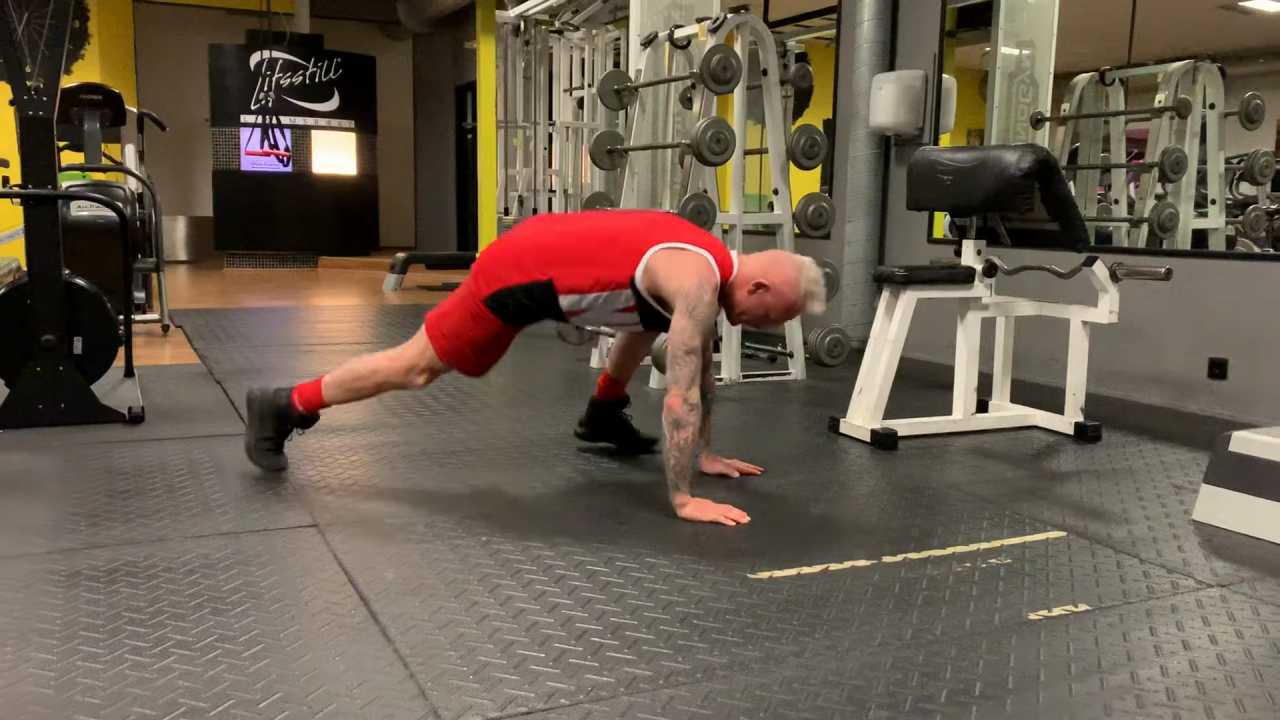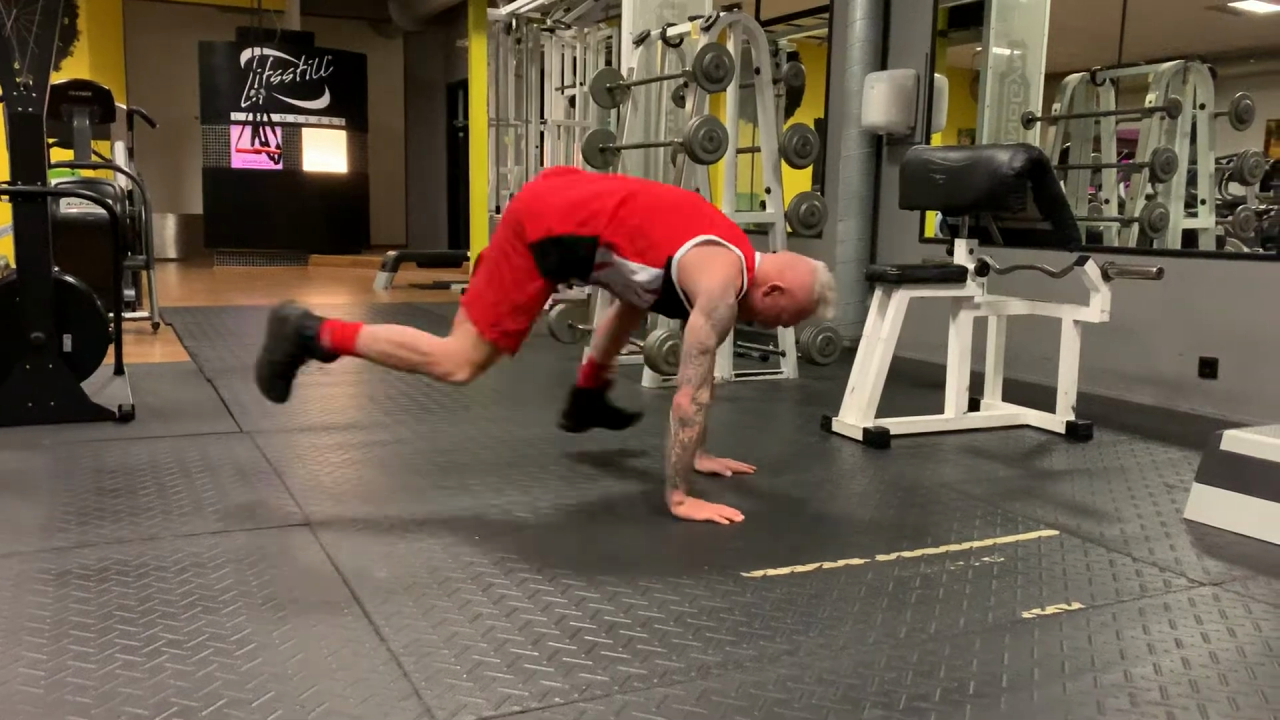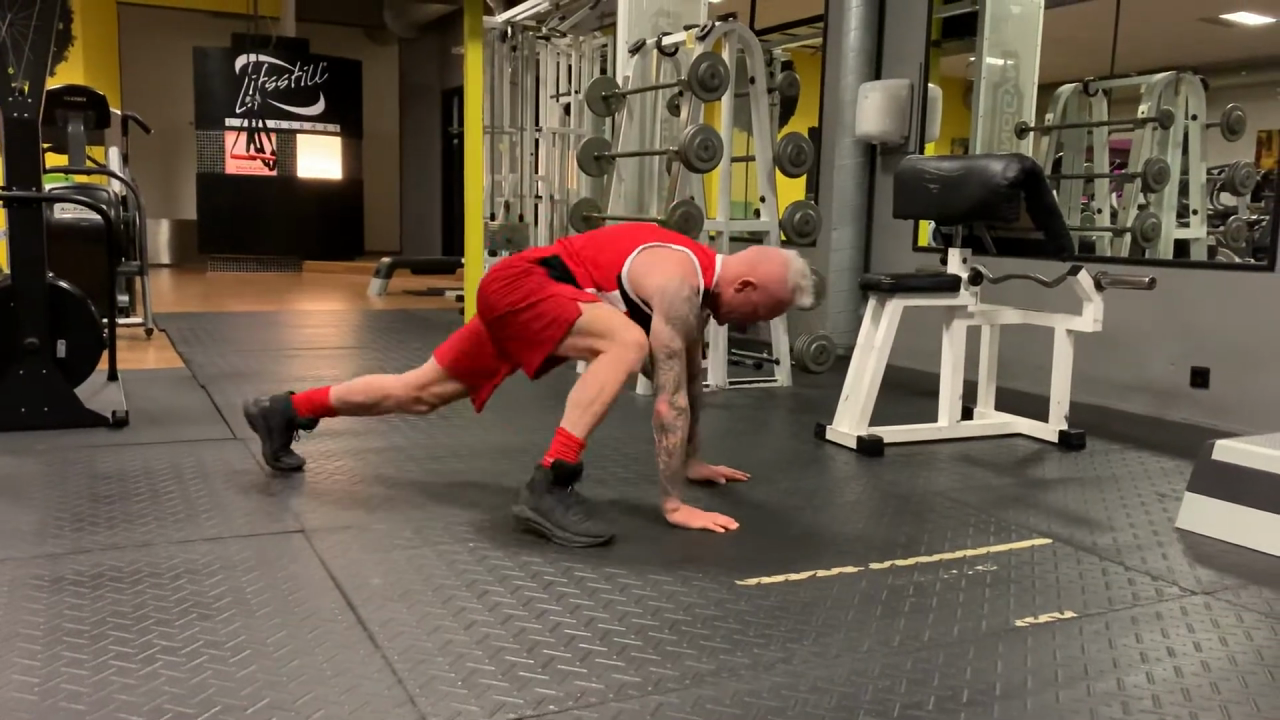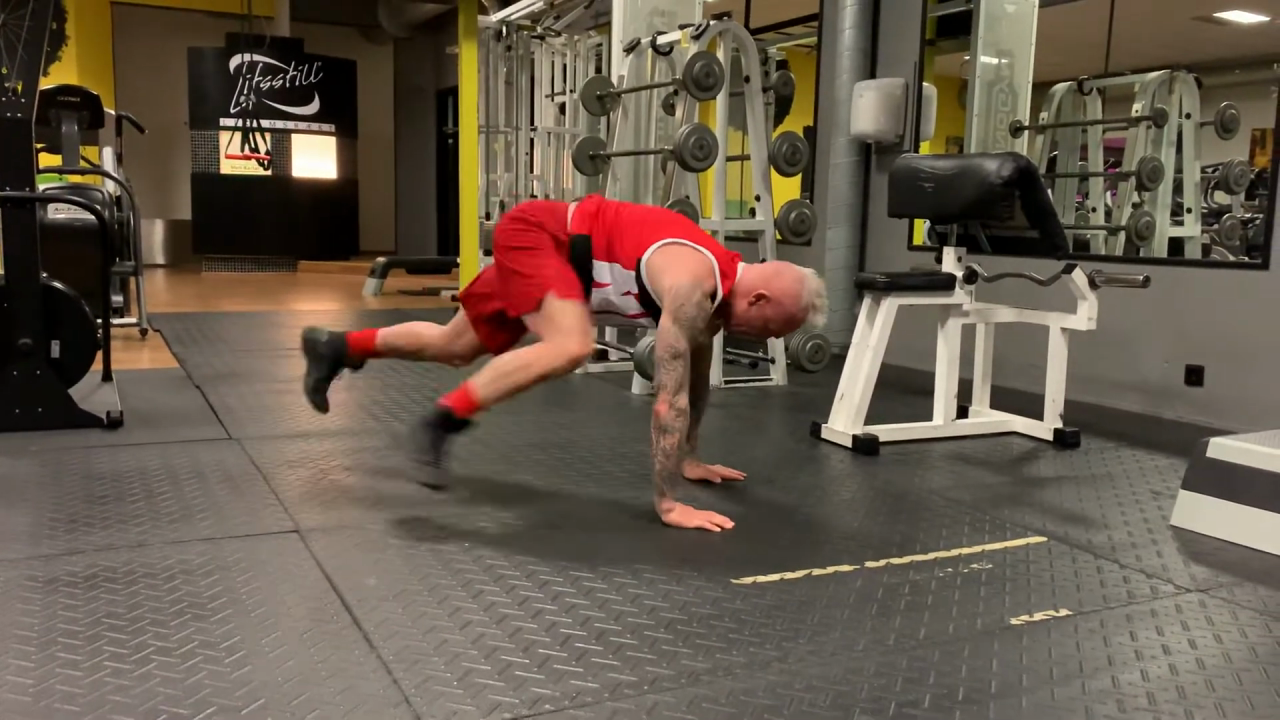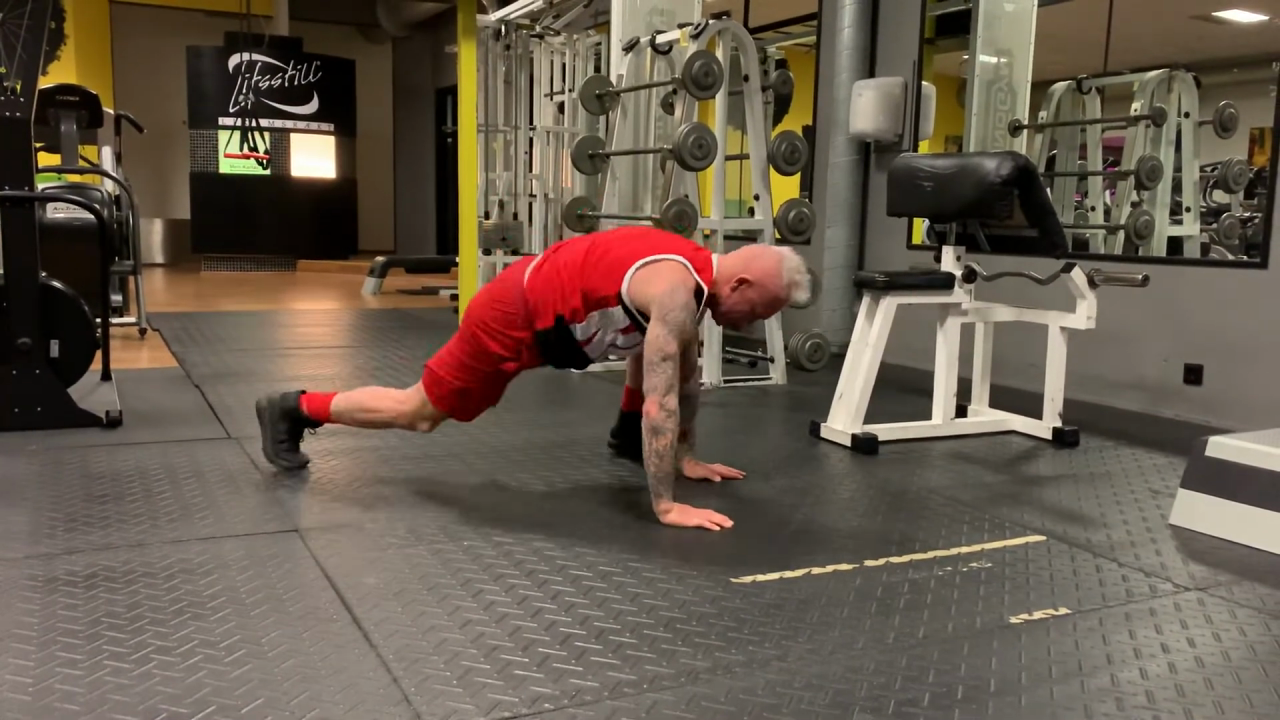
dt=1s
person 1, frame 1
left shoulder: (713, 270)
right shoulder: (700, 283)
left elbow: (701, 364)
right elbow: (681, 393)
left wrist: (704, 455)
right wrist: (685, 499)
left hip: (553, 263)
right hip: (522, 271)
left knee: (649, 330)
right knee: (415, 367)
left ankle: (600, 416)
right ankle: (281, 407)
person 1, frame 2
left shoulder: (726, 260)
right shoulder: (722, 281)
left elbow: (698, 365)
right elbow: (693, 391)
left wrist: (697, 452)
right wrist: (681, 497)
left hip: (563, 193)
right hip: (551, 222)
left knee: (637, 296)
right knee: (458, 363)
left ankle: (585, 398)
right ankle: (308, 333)
person 1, frame 3
left shoulder: (706, 278)
right shoulder: (679, 284)
left elbow: (693, 375)
right elbow: (670, 395)
left wrist: (690, 461)
right wrist: (675, 503)
left hip: (537, 292)
right hip: (519, 288)
left knee: (419, 395)
right knee: (626, 348)
left ankle: (283, 413)
right ankle: (548, 485)
person 1, frame 4
left shoulder: (718, 284)
right shoulder: (690, 286)
left elbow: (696, 376)
right elbow: (671, 396)
left wrist: (690, 460)
right wrist: (669, 501)
left hip: (560, 249)
right hip: (533, 230)
left knee: (456, 346)
right knee: (570, 348)
left ankle: (340, 347)
right ankle: (444, 420)
person 1, frame 5
left shoulder: (694, 273)
right shoulder: (674, 288)
left elbow: (684, 372)
right elbow: (659, 398)
left wrist: (686, 457)
right wrist: (666, 505)
left hip: (540, 294)
right hip: (512, 319)
left knee: (652, 336)
right knee: (420, 412)
left ankle: (626, 436)
right ankle: (291, 410)
